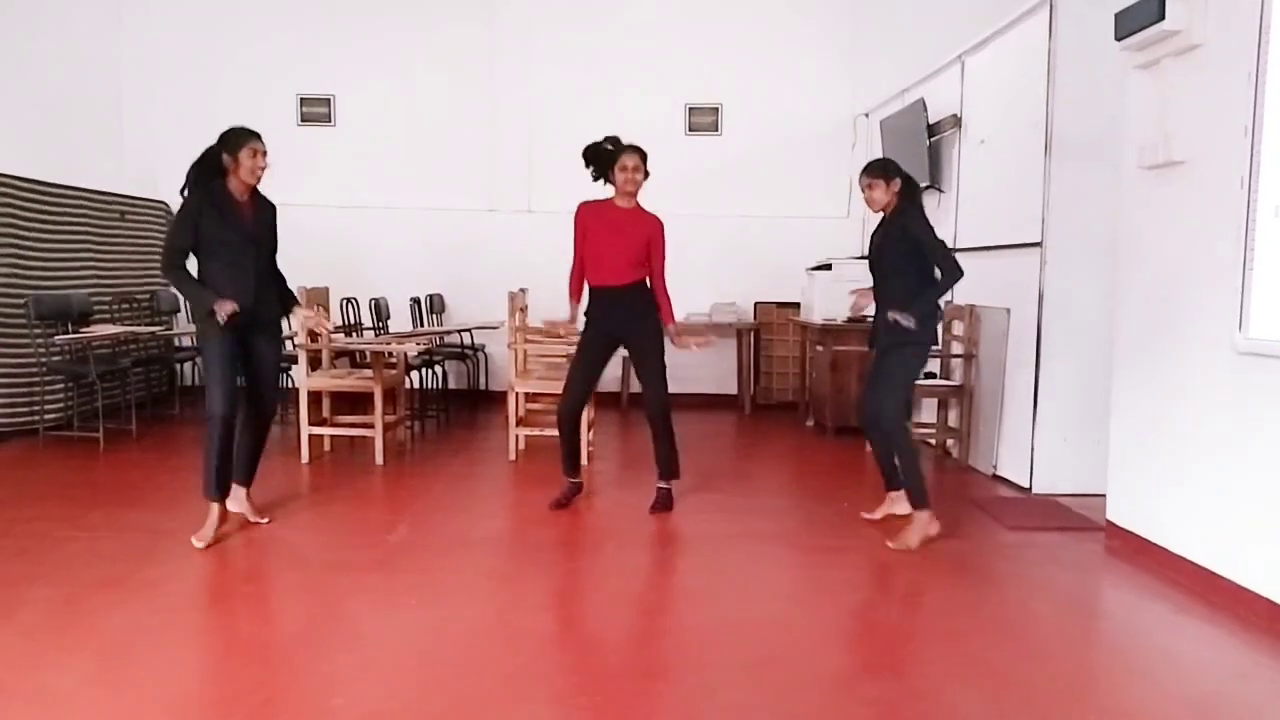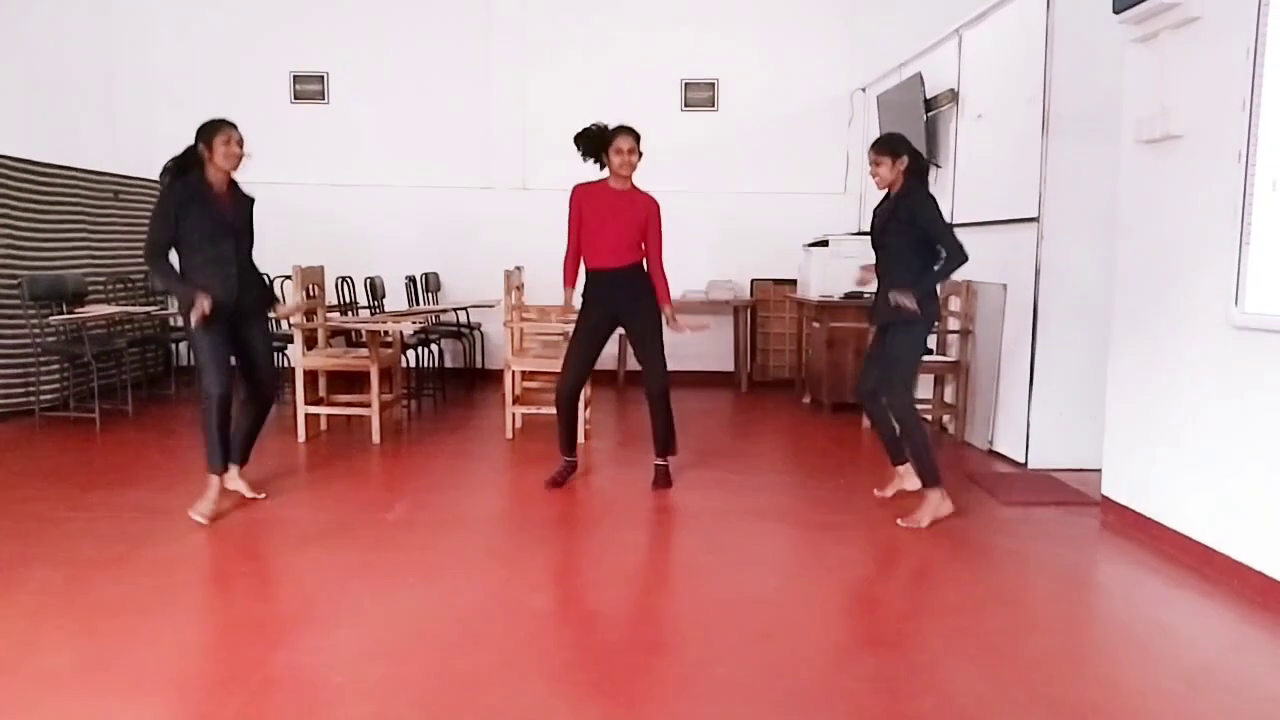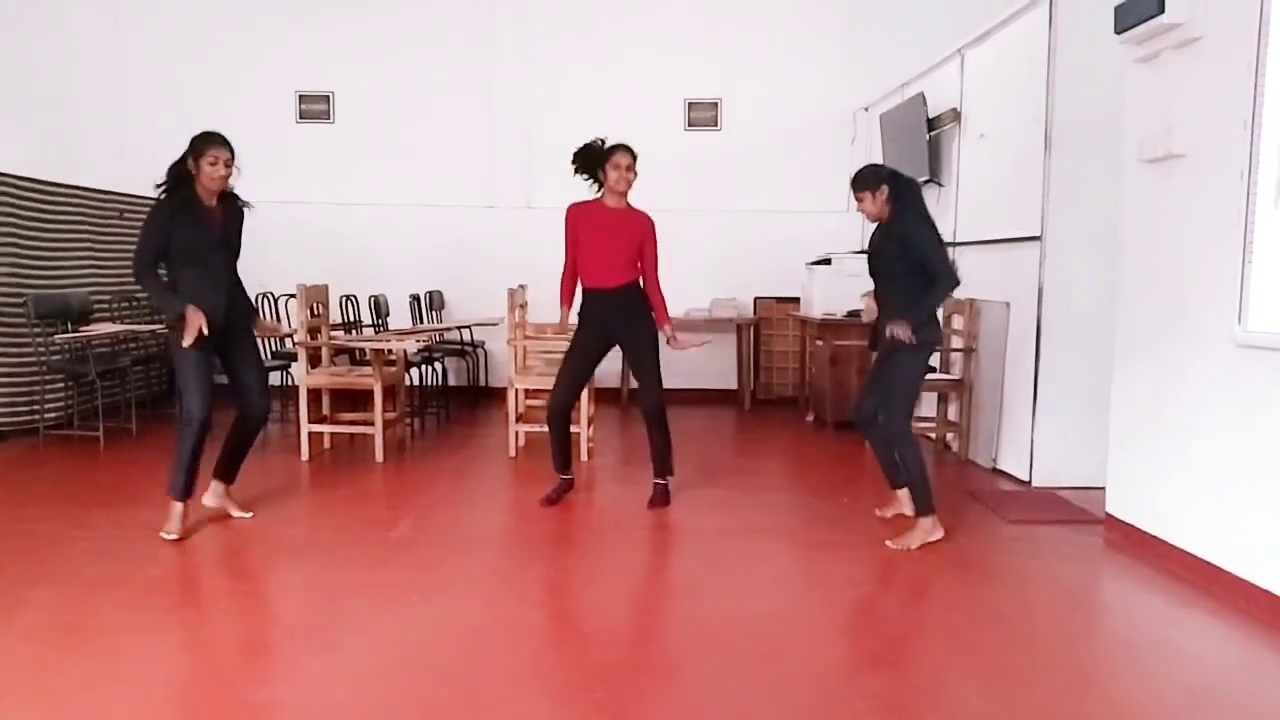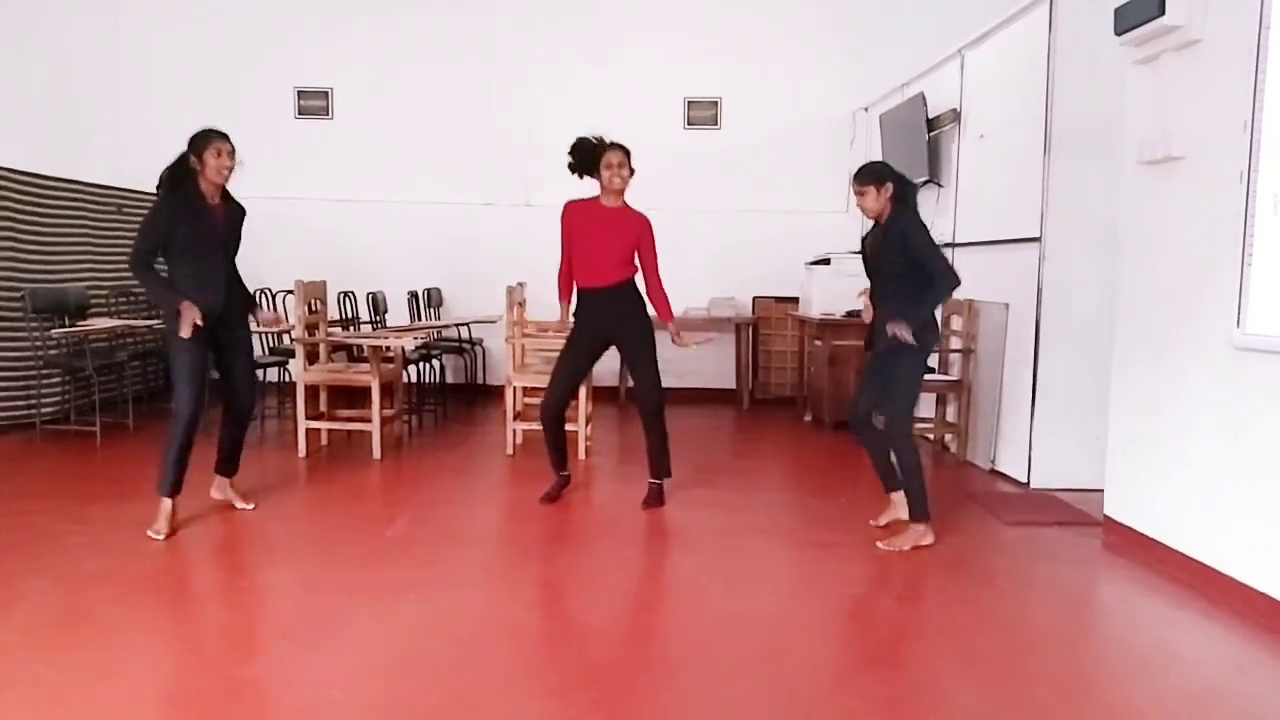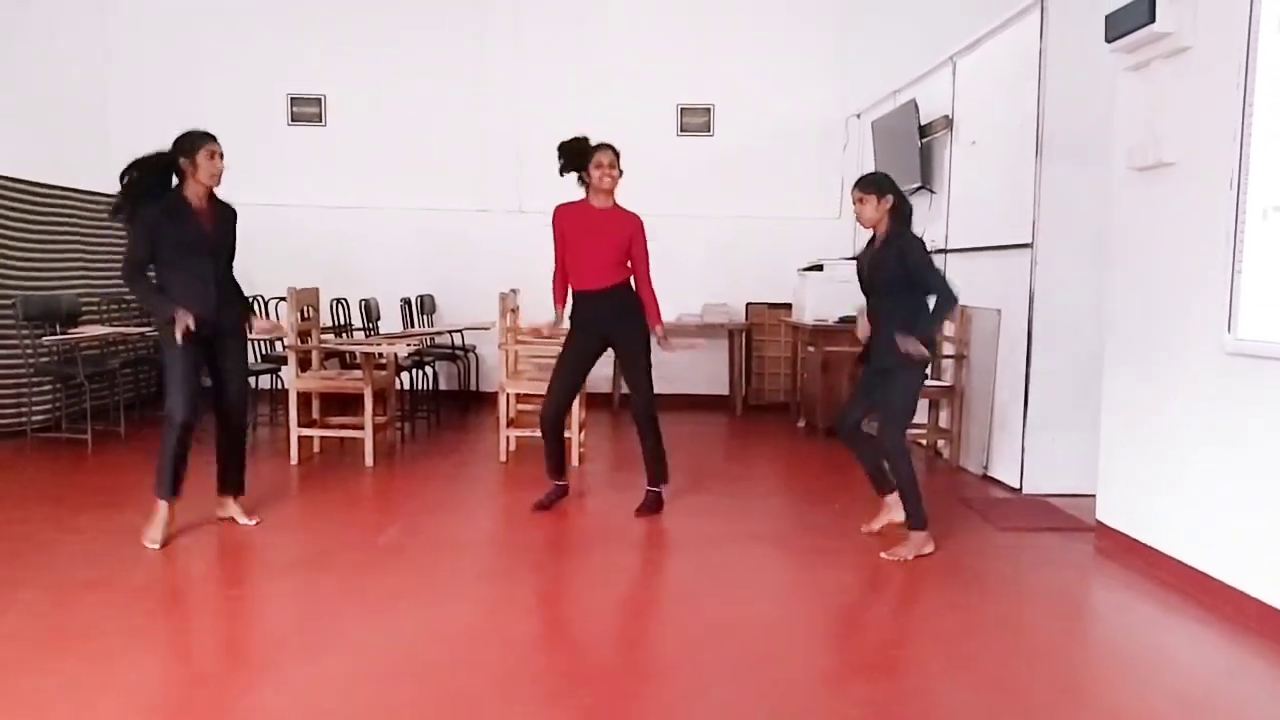
dt=0.7s
person 1, frame 1
left shoulder: (265, 209)
right shoulder: (200, 202)
right elbow: (172, 264)
left wrist: (294, 309)
right wrist: (209, 301)
left hip: (264, 320)
right hip: (219, 320)
left knee: (262, 408)
right knee: (220, 407)
left ankle: (239, 492)
right ankle: (215, 509)
person 1, frame 2
left shoulder: (243, 200)
right shoulder: (179, 192)
right elbow: (155, 254)
left wrist: (272, 300)
right wrist: (190, 294)
left hip: (247, 305)
right hip: (206, 308)
left knee: (263, 389)
right knee: (217, 387)
left ankle: (233, 470)
right ankle: (214, 481)
person 1, frame 3
left shoulder: (234, 210)
right shoulder: (171, 210)
right elbow: (144, 270)
left wrist: (252, 314)
right wrist: (184, 308)
left hip: (234, 322)
right hip: (193, 325)
left knee: (256, 406)
right knee: (197, 411)
left ankle: (218, 490)
right ankle: (178, 503)
person 1, frame 4
left shoulder: (235, 210)
right shoulder: (173, 204)
right elbow: (140, 262)
left wrist: (253, 306)
right wrist: (178, 304)
left hip: (230, 317)
right hip: (190, 319)
left knee: (241, 400)
right knee: (187, 407)
left ankle: (223, 482)
right ankle: (166, 505)
person 1, frame 5
left shoulder: (225, 213)
right shoulder: (158, 210)
right elbow: (133, 272)
left wrist: (249, 316)
right wrist: (171, 309)
left hip: (227, 326)
right hip: (184, 326)
left knee: (235, 412)
right knee: (182, 413)
left ankle: (228, 497)
right ankle: (163, 509)
person 2, frame 1
left shoulder: (910, 222)
right shoulder: (885, 227)
left elbow: (951, 270)
left wrist: (915, 313)
right wrist: (875, 293)
left hip: (909, 335)
right hip: (890, 334)
left knee: (892, 420)
right knee: (870, 412)
left ankle: (923, 515)
right ankle: (897, 495)
person 2, frame 2
left shoulder: (918, 201)
right shoulder: (887, 203)
left elbow: (956, 254)
left wrist: (918, 293)
right wrist: (878, 272)
left hip: (910, 314)
right hip: (892, 312)
left knee: (898, 398)
right knee: (867, 390)
left ankle: (935, 494)
right ankle: (904, 470)
person 2, frame 3
left shoulder: (910, 226)
right shoulder: (884, 231)
left elbow: (946, 277)
left wrist: (912, 321)
right wrist: (878, 300)
left hip: (911, 342)
right hip: (894, 341)
left knee: (896, 425)
right knee: (867, 414)
left ankle: (928, 521)
right ankle: (904, 495)
person 2, frame 4
left shoulder: (907, 226)
right shoulder: (878, 232)
left elbow: (947, 278)
left wrist: (912, 321)
right wrist: (873, 301)
left hip: (908, 340)
right hip: (886, 339)
left knee: (897, 425)
right knee: (859, 415)
left ankle: (920, 525)
right ankle: (898, 498)
person 2, frame 5
left shoulder: (906, 243)
right shoulder: (871, 248)
left elbow: (945, 295)
left wrist: (922, 336)
right wrist: (867, 317)
left hip: (905, 357)
right hip: (880, 353)
left knee: (890, 438)
right knee: (849, 423)
left ankle: (920, 534)
right ankle: (891, 500)
person 3, frame 1
left shoulder: (651, 224)
right shoulder: (586, 212)
left elbow: (657, 279)
right elbow: (577, 268)
left wrist: (671, 328)
right wrist: (573, 312)
left hip: (639, 312)
right hip: (599, 314)
left knee: (656, 404)
right knee: (569, 407)
left ankle: (664, 484)
right ankle: (573, 480)
person 3, frame 2
left shoulder: (648, 204)
right shoulder: (583, 194)
left elbow: (655, 258)
right elbow: (575, 249)
left wrist: (667, 307)
right wrist: (568, 295)
left hip: (638, 292)
right hip: (597, 295)
left knee: (657, 383)
right knee: (567, 385)
left ankle: (662, 463)
right ankle: (568, 461)
person 3, frame 3
left shoulder: (642, 222)
right shoulder: (577, 214)
left elbow: (650, 278)
right elbow: (570, 268)
left wrist: (666, 326)
right wrist: (564, 313)
left hip: (633, 312)
right hip: (593, 313)
left knee: (652, 402)
right knee: (558, 404)
left ankle: (661, 480)
right ankle: (565, 477)
person 3, frame 4
left shoulder: (639, 222)
right shoulder: (574, 211)
left elbow: (651, 276)
right elbow: (568, 263)
left wrist: (671, 325)
right wrist: (563, 309)
left hip: (628, 309)
right hip: (589, 312)
left knee: (650, 400)
right knee: (552, 402)
left ankle: (657, 482)
right ankle: (561, 475)
person 3, frame 5
left shoulder: (631, 222)
right shoulder: (564, 215)
left elbow: (642, 277)
right elbow: (561, 271)
left wrist: (657, 326)
right wrist: (558, 314)
left hip: (625, 313)
right hip: (584, 316)
left knee: (642, 407)
right knee: (552, 410)
left ankle: (654, 488)
right ankle: (558, 483)
